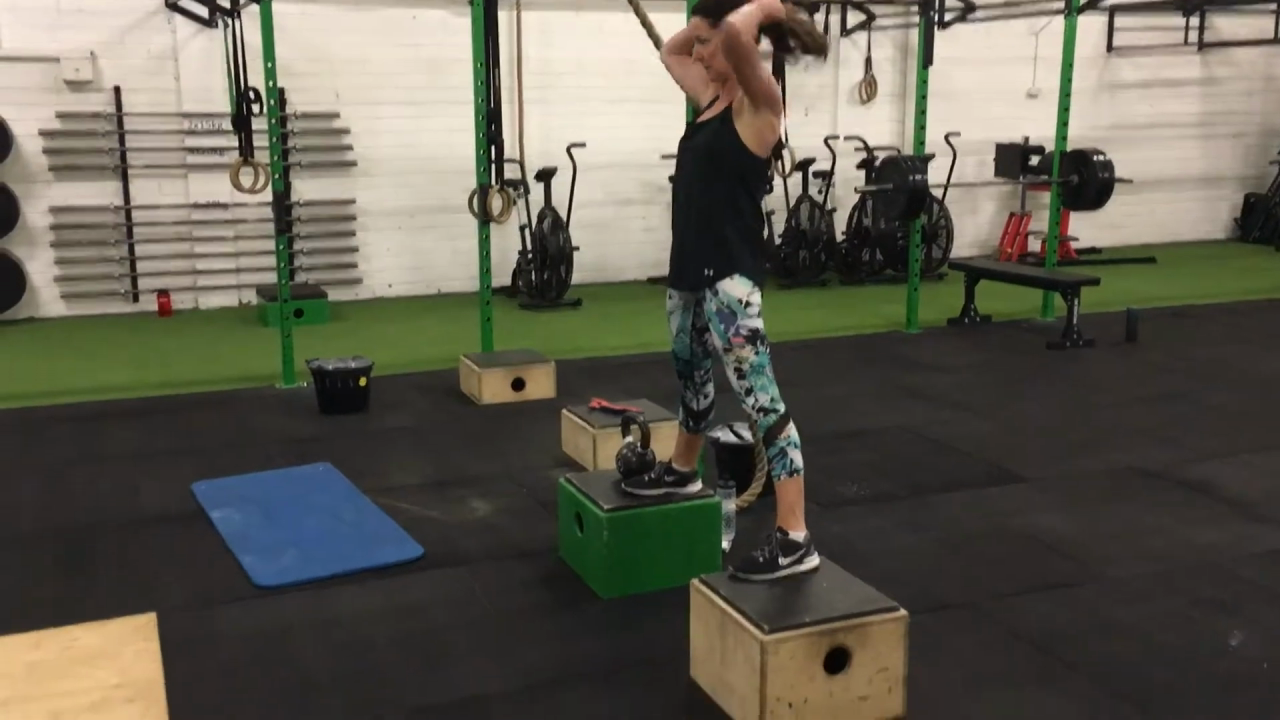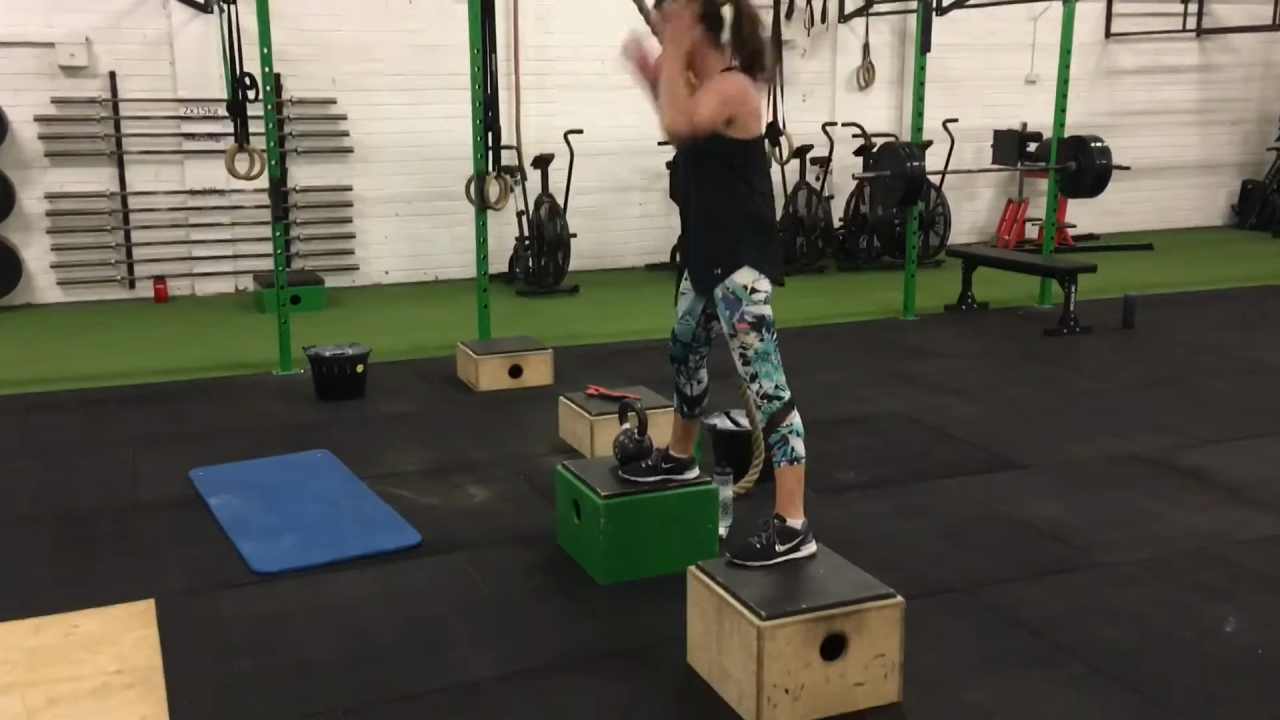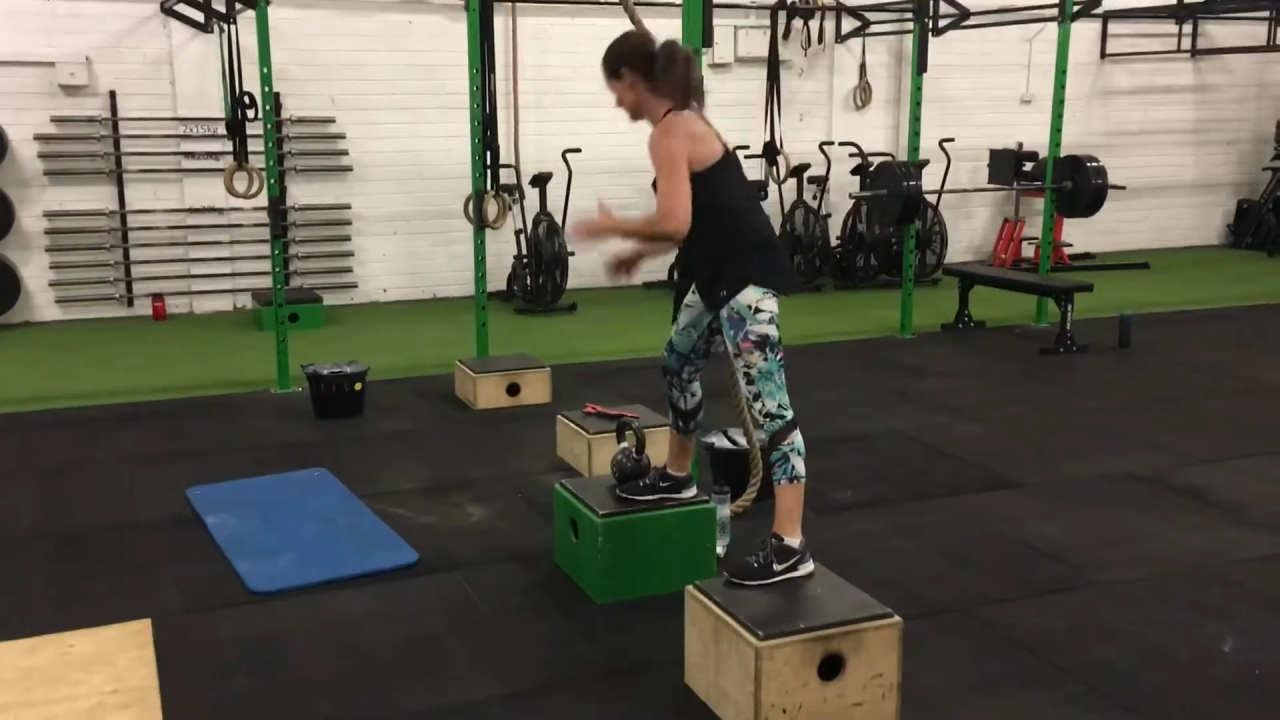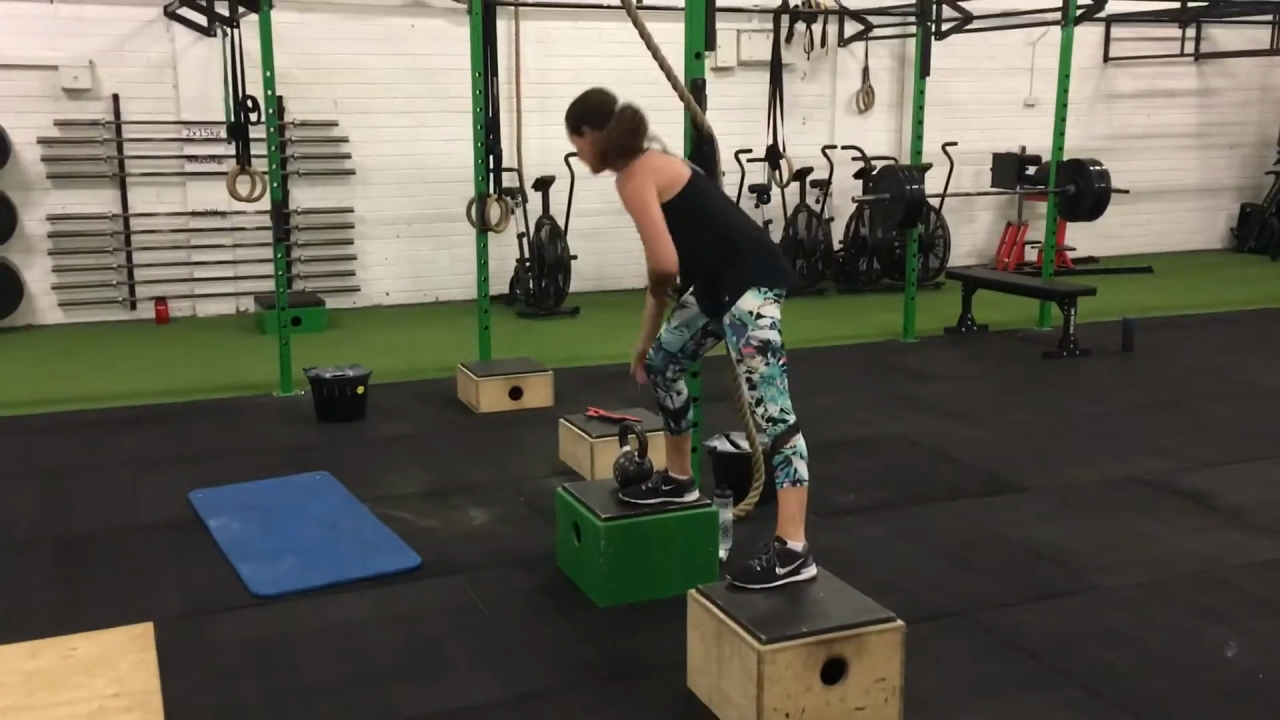
dt=0.2s
person 1, frame 1
left shoulder: (760, 95)
right shoulder: (718, 94)
right elbow: (674, 51)
left hip: (731, 270)
right hip: (692, 265)
left knee: (760, 398)
right knee: (690, 369)
left ankle: (795, 539)
right ankle: (682, 470)
person 1, frame 2
left shoulder: (732, 86)
right shoulder: (711, 83)
left elbow: (675, 126)
right elbow: (688, 139)
left wrist: (675, 59)
right wrist: (654, 72)
left hip: (744, 260)
right hip: (709, 255)
left knee: (765, 387)
right knee: (684, 352)
left ankle: (793, 527)
right ankle: (678, 457)
person 1, frame 3
left shoulder: (671, 132)
right shoulder: (677, 123)
left elbow: (673, 226)
left wrist: (615, 228)
right wrist: (634, 243)
left hip: (748, 276)
right hip: (716, 274)
left knee: (768, 405)
right knee: (680, 365)
left ankle: (789, 547)
right ankle: (677, 475)
person 1, frame 4
left shoulder: (634, 175)
right shoulder: (645, 168)
left elbow: (664, 265)
right elbow: (665, 264)
left wrist: (660, 302)
right wrist: (646, 338)
left hip: (751, 280)
right hip: (717, 283)
left knee: (770, 410)
right knee: (663, 360)
left ankle: (793, 551)
right ankle: (679, 478)
